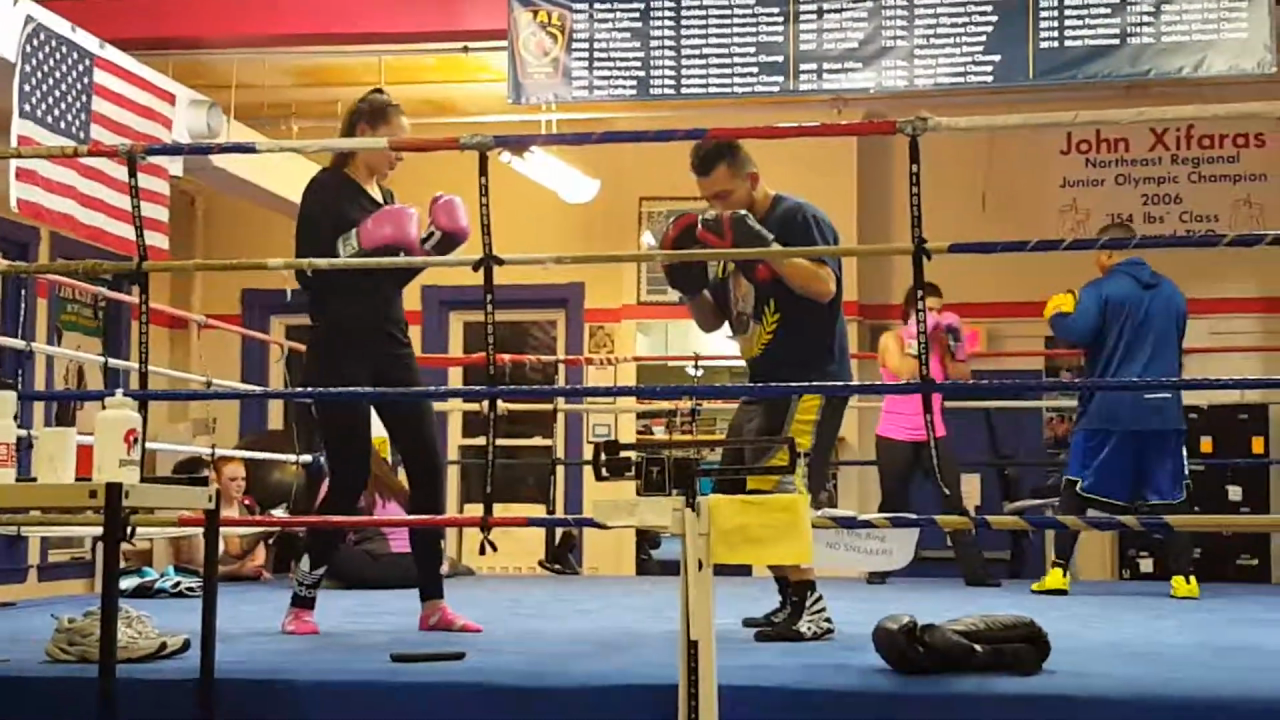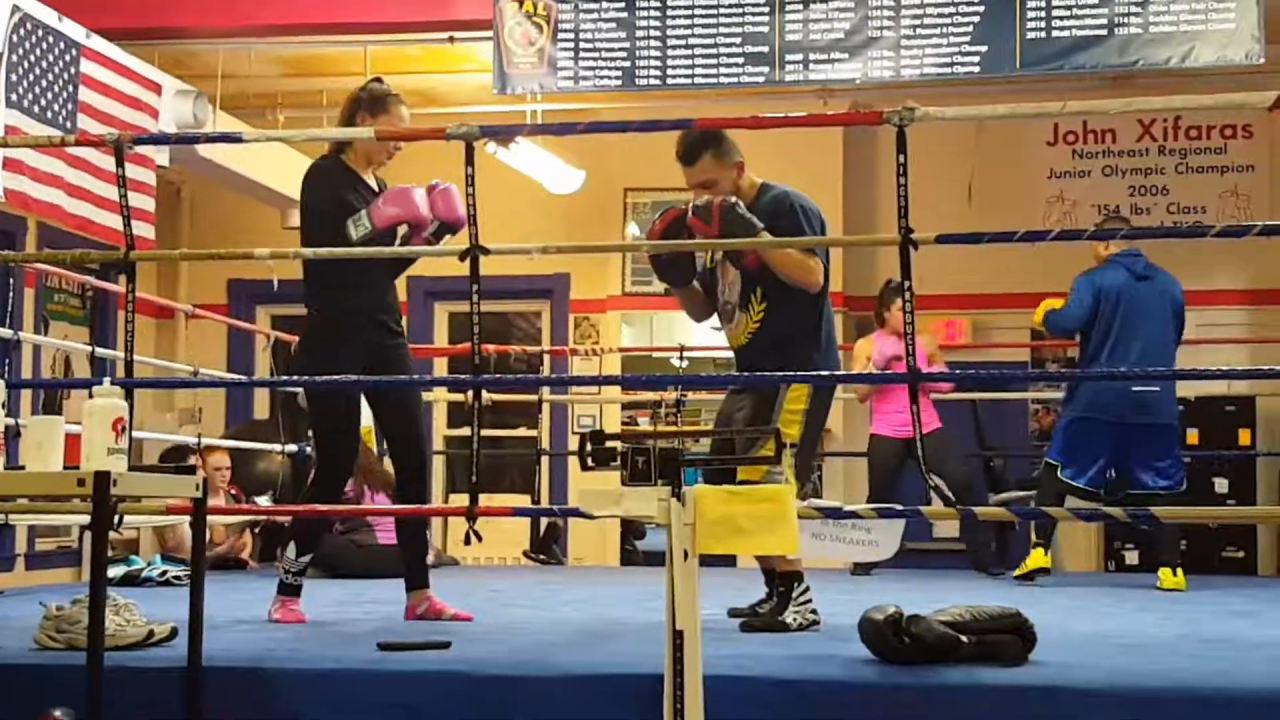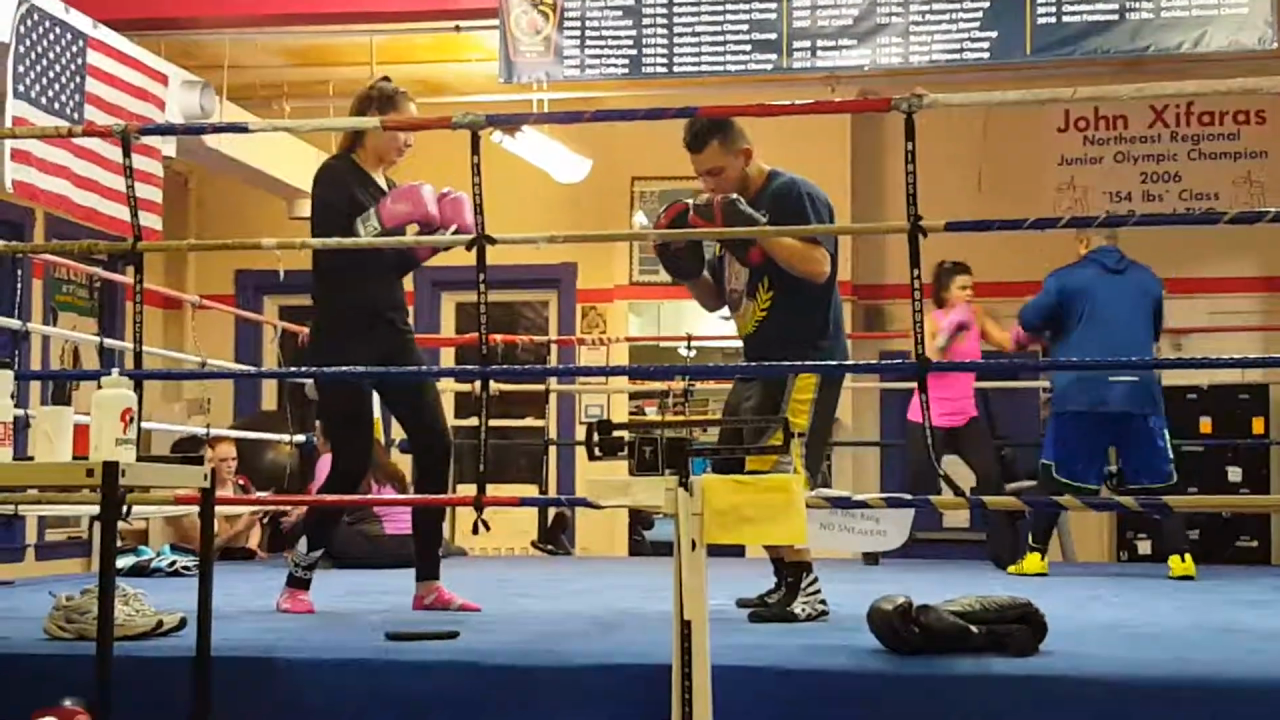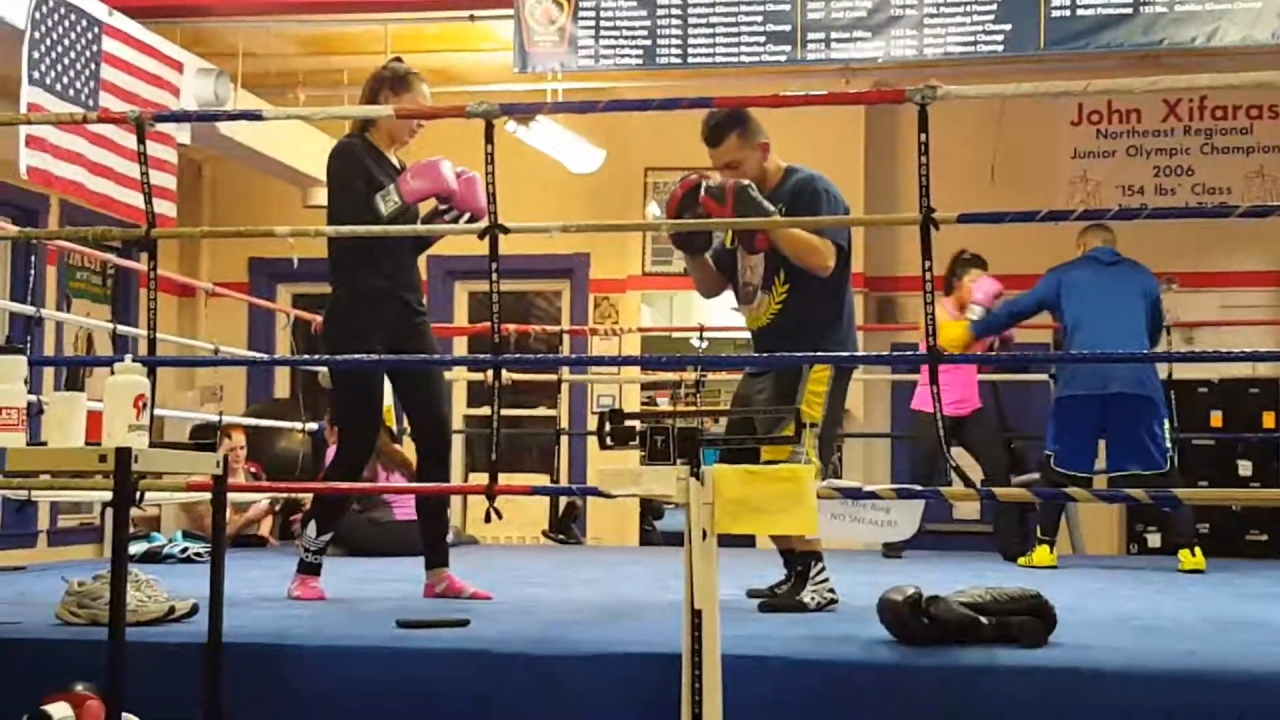
dt=0.3s
person 1, frame 1
left shoulder: (386, 197)
right shoulder: (326, 189)
right elbow: (308, 274)
left wrist: (432, 246)
right wrist: (361, 239)
left hip: (391, 348)
right hip: (339, 352)
left knee: (427, 468)
right knee: (350, 477)
left ankle: (433, 605)
right ankle: (301, 604)
person 1, frame 2
left shoulder: (379, 184)
right shoulder: (325, 176)
right elbow: (317, 255)
left wrist: (426, 235)
right wrist: (374, 219)
left hip: (384, 335)
right hip: (333, 339)
left knee: (414, 458)
right knee: (335, 465)
left ankle: (419, 595)
right ankle: (287, 591)
person 1, frame 3
left shoulder: (387, 185)
right shoulder: (336, 175)
right elbow: (328, 253)
left wrist: (433, 238)
right wrist: (384, 218)
left hip: (392, 333)
right hip: (342, 337)
left knee: (436, 447)
right knee: (353, 461)
left ankle: (429, 585)
right ankle: (297, 583)
person 1, frame 4
left shoulder: (398, 164)
right shoulder: (350, 154)
right elbow: (347, 230)
left wrist: (446, 217)
right wrist: (403, 194)
left hip: (407, 315)
right hip: (359, 318)
left knee: (435, 435)
right knee: (358, 443)
left ankle: (438, 573)
right ankle: (307, 569)
person 2, frame 1
left shoulder: (798, 218)
right shoulder: (731, 239)
left elbow: (825, 286)
right elbow: (711, 321)
left wrist: (764, 245)
right wrist: (689, 282)
left hip: (811, 382)
right hip: (765, 386)
left knee: (773, 489)
right knee: (736, 496)
left ankle: (811, 607)
right ankle: (791, 602)
person 2, frame 2
left shoulder: (785, 206)
right shoulder: (719, 226)
left elbow: (813, 276)
right elbow: (701, 310)
left wrist: (751, 231)
right wrist: (677, 274)
left hip: (798, 370)
right hip: (753, 374)
left knee: (765, 479)
right knee: (726, 486)
left ankle: (797, 598)
right ankle: (777, 591)
person 2, frame 3
left shoulder: (793, 194)
right shoulder: (729, 212)
left elbow: (818, 266)
right elbow: (715, 299)
left wrist: (754, 226)
right wrist: (684, 266)
left hip: (806, 359)
right hip: (761, 363)
left knee: (776, 469)
right knee: (737, 475)
left ankle: (807, 590)
right ankle: (786, 582)
person 2, frame 4
left shoulder: (810, 189)
right shoulder: (742, 208)
left elbow: (823, 260)
right elbow: (711, 286)
left wrist: (765, 217)
right wrist: (692, 242)
left hip: (815, 352)
right hip: (767, 356)
left knee: (789, 460)
right knee: (742, 469)
left ankle: (816, 578)
right ankle: (795, 571)
person 3, frame 1
left shoulder: (1100, 289)
right shoulder: (1173, 293)
left elbow: (1075, 335)
left wrist: (1057, 315)
left hip: (1107, 410)
right hip: (1162, 409)
left knee: (1077, 492)
right knee: (1170, 497)
left ankle: (1059, 571)
right ankle: (1183, 578)
person 3, frame 2
left shoulder: (1094, 280)
right shoulder: (1170, 285)
left elbow: (1069, 324)
left wrist: (1047, 314)
left hip: (1095, 399)
right hip: (1155, 402)
left knee: (1056, 475)
right knee: (1159, 489)
left ankle: (1039, 552)
right ankle: (1170, 570)
person 3, frame 3
left shoulder: (1065, 278)
right shoulder: (1148, 279)
left elbow: (1031, 321)
left hip: (1079, 393)
right hip: (1138, 391)
left knee: (1055, 477)
right knee: (1158, 479)
left ankle: (1035, 555)
right ankle: (1179, 557)
person 3, frame 4
left shoulder: (1064, 276)
right shoulder: (1143, 278)
left elbow: (1019, 308)
left wrist: (971, 330)
left hip: (1079, 382)
right hip: (1139, 379)
left knee: (1060, 469)
right knee: (1160, 469)
left ankle: (1044, 548)
right ankle: (1189, 550)
person 4, frame 1
left shoulder: (940, 339)
right shoulder: (891, 338)
left elbow: (962, 379)
right elbow: (905, 376)
left wrist: (957, 341)
right wrist: (916, 338)
left hip: (933, 434)
right hip: (895, 436)
left knee: (953, 500)
right knee: (893, 504)
left ankle: (974, 570)
right ankle: (879, 567)
person 4, frame 2
left shoulder: (925, 343)
right shoulder: (866, 346)
left elbow: (946, 381)
right elbow: (861, 393)
left wrist: (941, 384)
right wrist: (879, 363)
left hip: (928, 429)
right hip: (886, 434)
left knee: (965, 483)
right knee: (880, 499)
left ankle: (983, 556)
right ankle: (864, 559)
person 4, frame 3
left shoulder: (977, 319)
right shoulder: (928, 322)
left elbow: (1011, 345)
left wrist: (1024, 336)
right wrist: (948, 332)
left hip: (966, 419)
right hip: (927, 420)
left knee: (991, 479)
right knee: (918, 489)
left ankle: (1005, 552)
person 4, frame 4
right shoulder: (937, 310)
left wrist: (998, 340)
left hip: (970, 409)
right hip: (931, 409)
left knee: (1000, 470)
right knee: (923, 479)
left ankle: (1012, 545)
right ankle: (895, 540)
